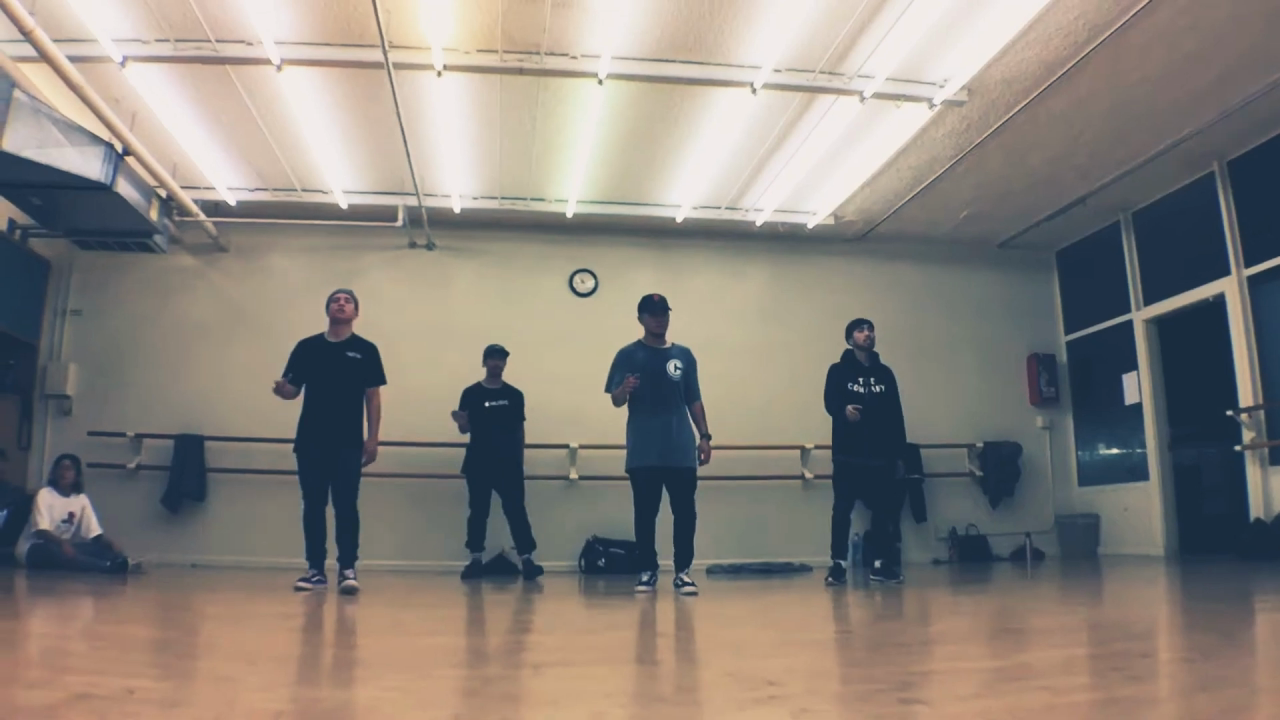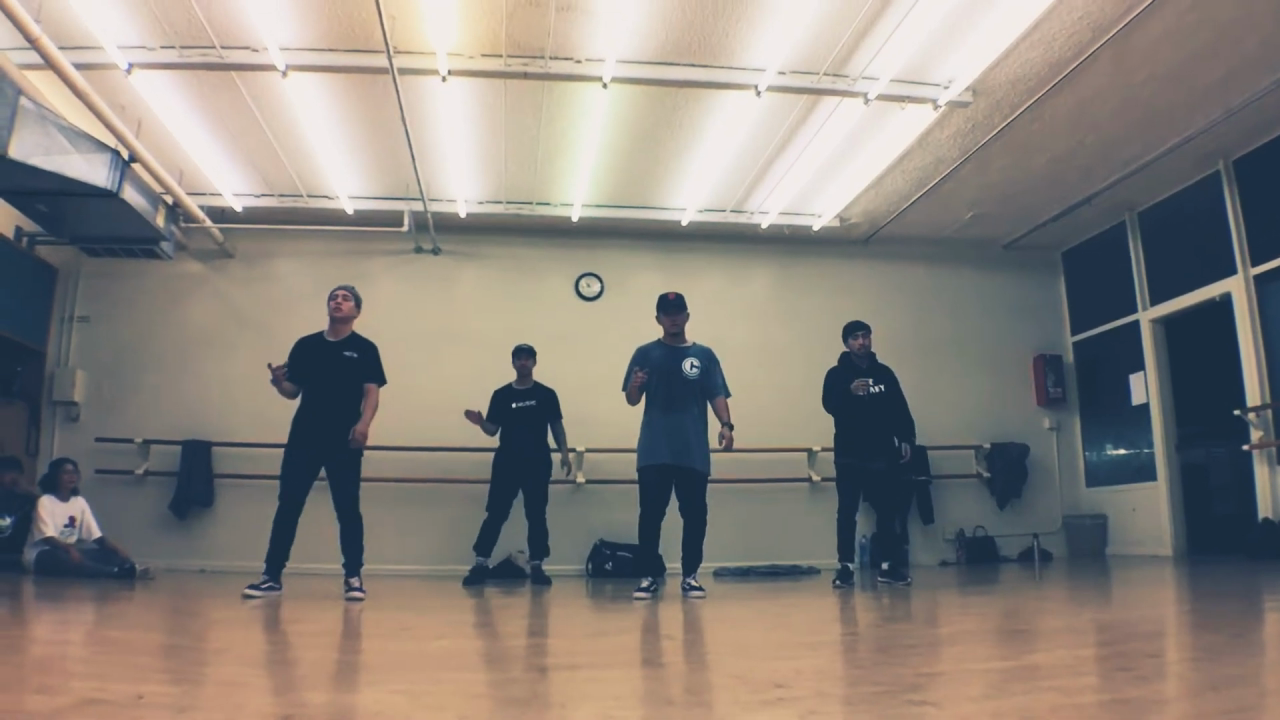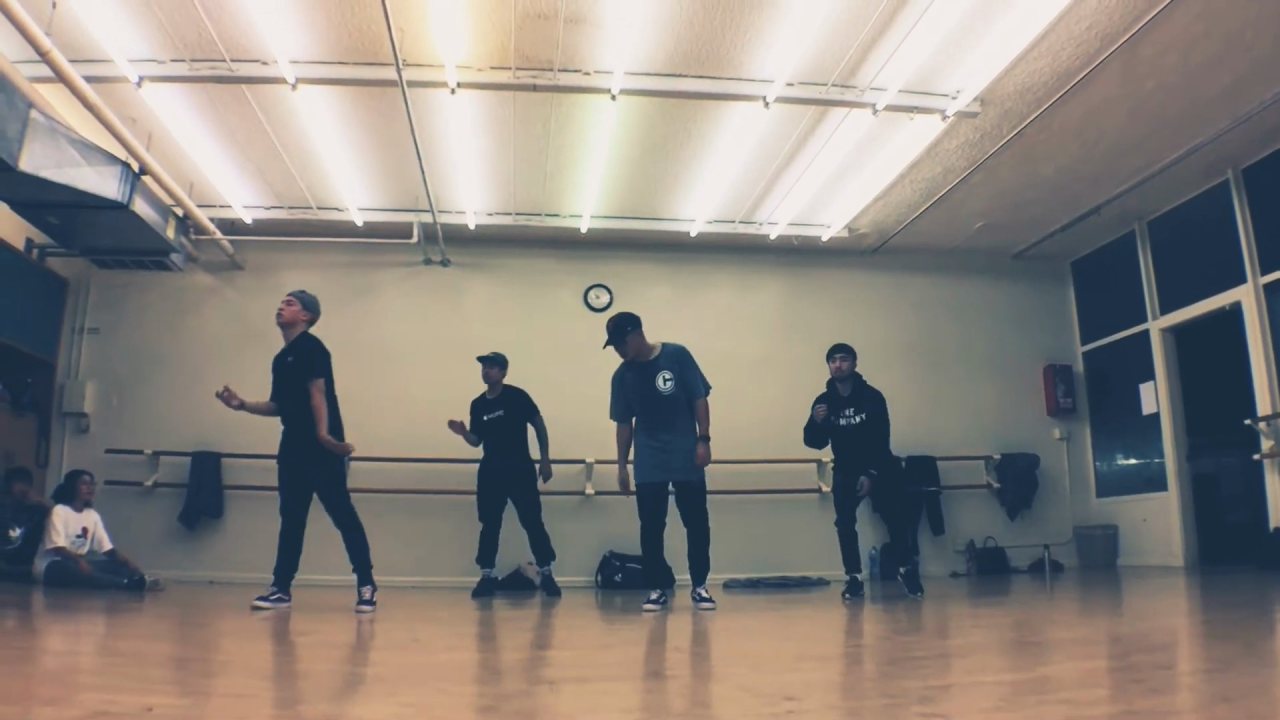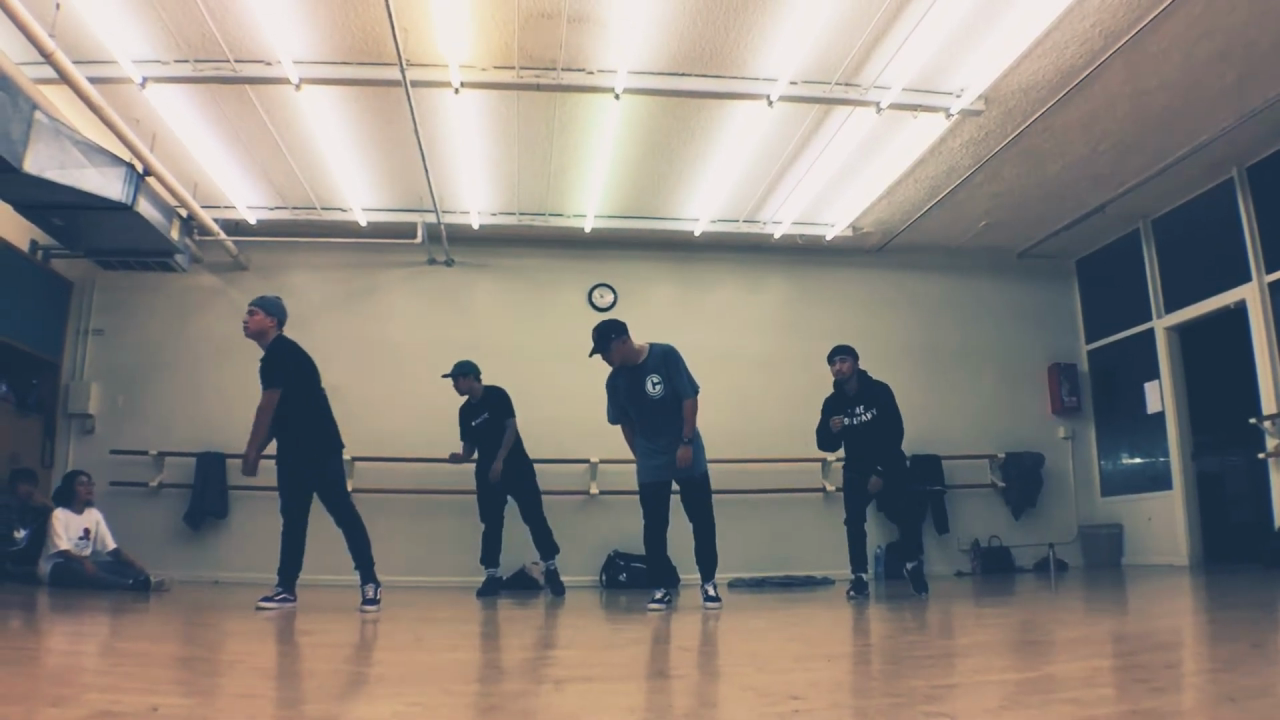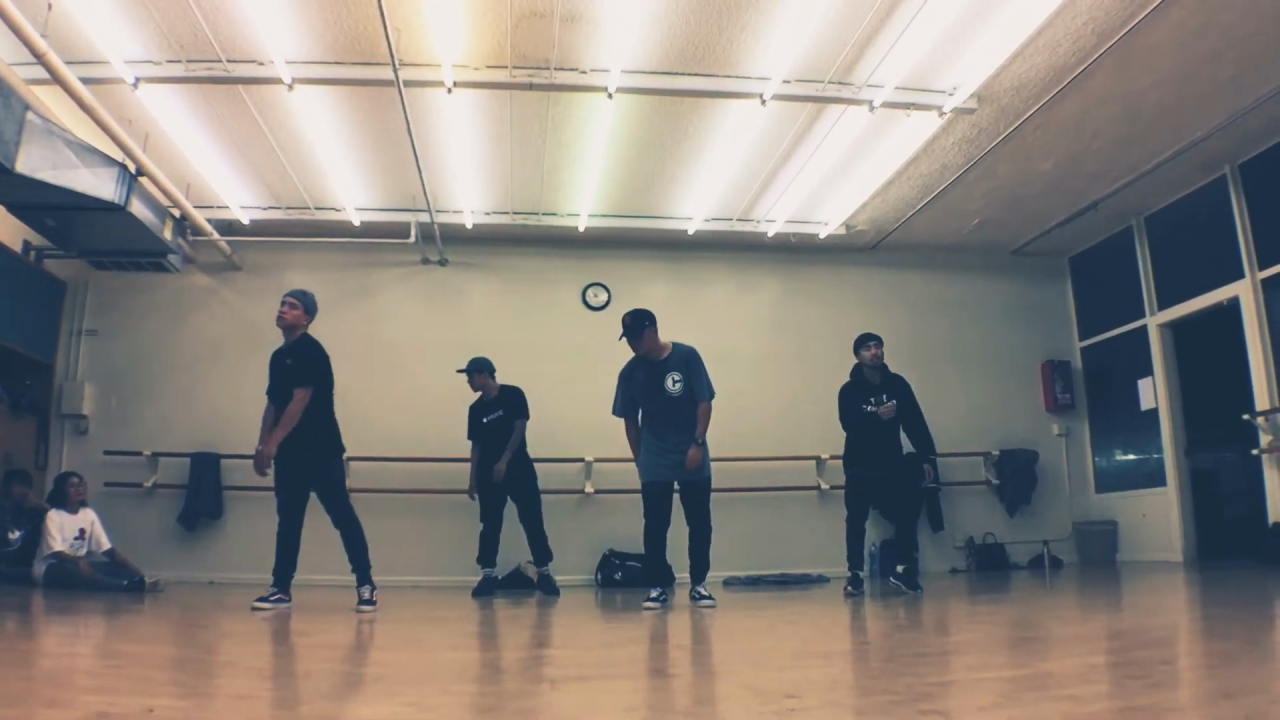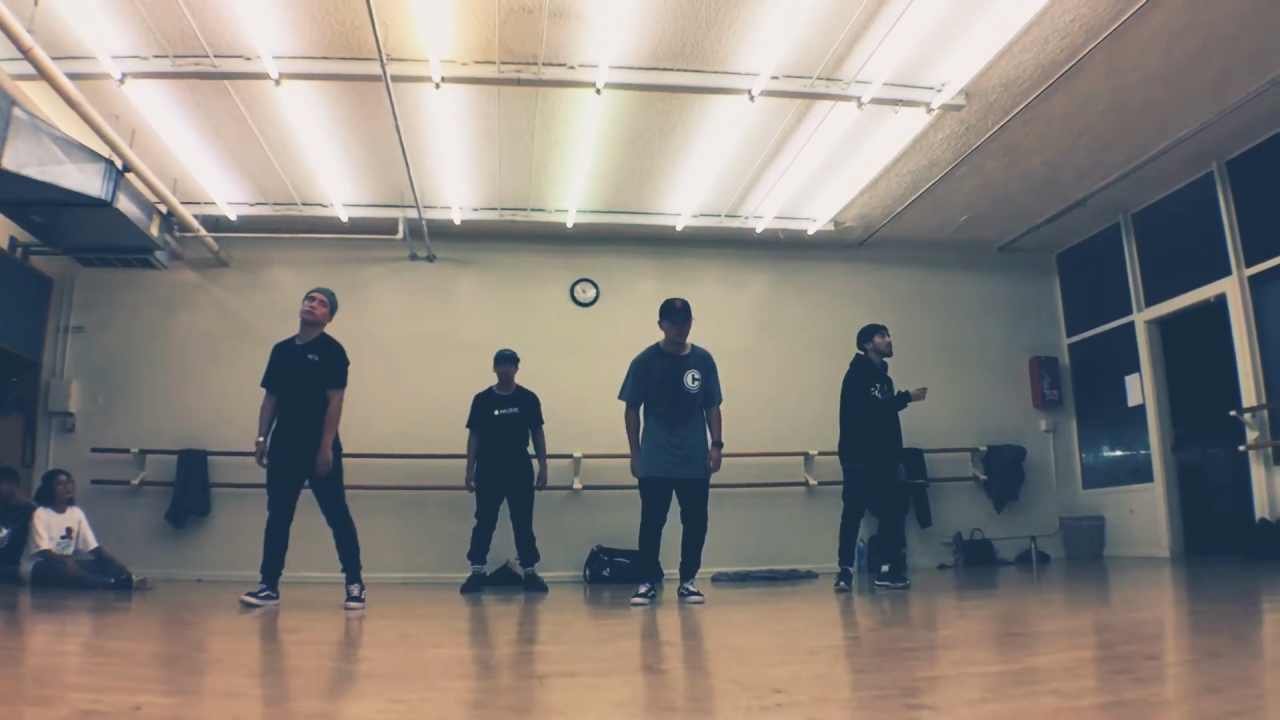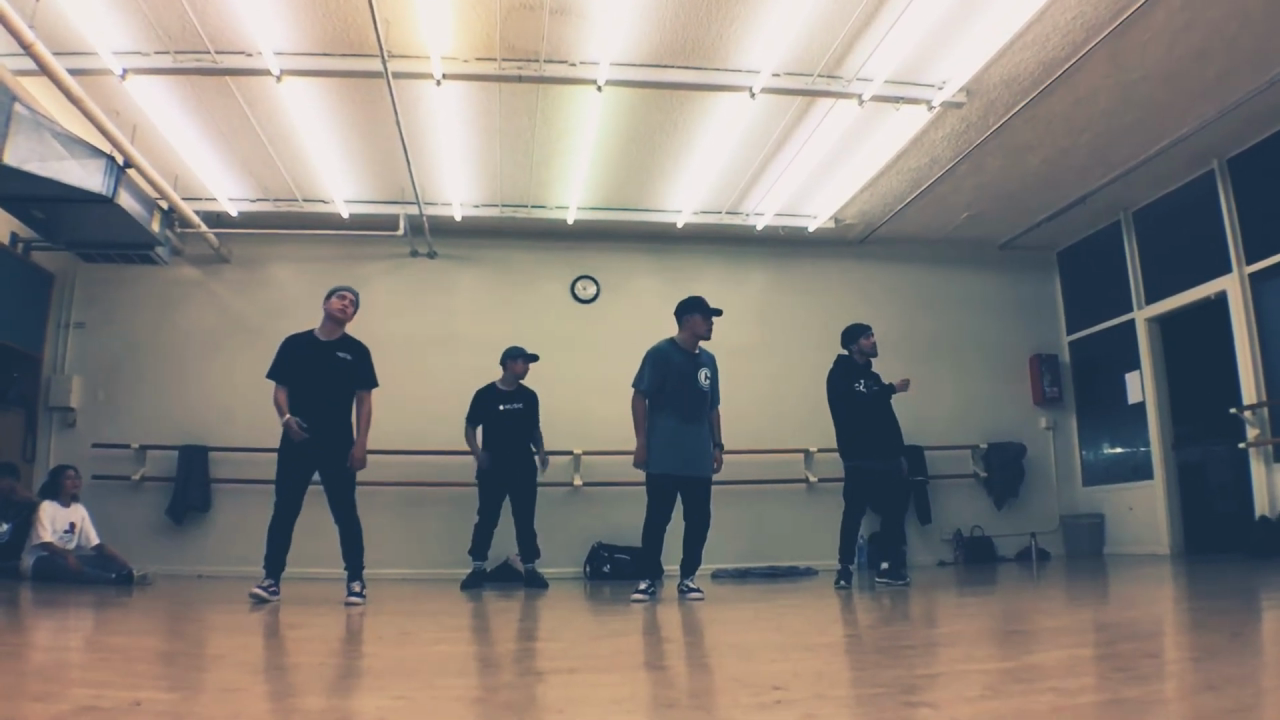
dt=0.7s
person 1, frame 1
left shoulder: (366, 350)
right shoulder: (306, 347)
left elbow: (373, 398)
right elbow: (294, 389)
left wrist: (372, 438)
right wrist: (282, 389)
left hip: (348, 441)
right hip: (310, 439)
left knee: (345, 503)
right knee: (313, 504)
left ankle: (347, 569)
right ankle: (316, 569)
person 1, frame 2
left shoulder: (365, 349)
right shoulder: (305, 346)
left elbow: (371, 393)
right elbow: (293, 392)
left wrist: (364, 424)
right wrist: (278, 382)
left hip: (343, 443)
right hip: (303, 439)
left knee: (348, 510)
right knee: (287, 506)
left ankle: (353, 576)
right ankle: (272, 575)
person 1, frame 3
left shoulder: (310, 347)
right shoulder: (281, 358)
left elbow: (317, 392)
left wrist: (324, 433)
right wrist: (242, 404)
left hip: (322, 449)
right hip: (294, 449)
left knee: (343, 515)
right knee: (291, 518)
left ankle: (366, 585)
right ankle: (281, 588)
person 1, frame 4
left shoulder: (283, 353)
right shoulder: (274, 357)
left elbow: (268, 409)
left wrist: (252, 452)
right wrist: (258, 451)
left hip: (320, 447)
right hip: (293, 450)
left knee: (344, 513)
right knee: (293, 519)
left ankle: (370, 583)
right ankle: (286, 588)
person 1, frame 5
left shoulder: (310, 351)
right shoulder: (278, 356)
left elbow: (300, 401)
right elbow: (273, 404)
left wrist: (274, 443)
right wrist: (262, 445)
left hip: (321, 449)
right hip: (289, 451)
left knee: (342, 516)
right knee: (288, 520)
left ankle: (366, 585)
right ankle: (281, 588)
person 1, frame 6
left shoulder: (331, 350)
right shoulder: (280, 350)
left elbow: (335, 401)
right elbow: (271, 398)
left wrist: (326, 446)
right wrist: (262, 438)
left hip: (319, 448)
right hip: (284, 448)
left knee: (337, 515)
right knee: (278, 516)
left ankle: (354, 583)
right ankle: (269, 585)
person 1, frame 7
left shoulder: (357, 351)
right shoulder: (294, 344)
left elbow: (364, 399)
right elbow: (280, 388)
left wrist: (361, 441)
right wrist: (286, 418)
left hip: (338, 445)
right hip: (296, 443)
left knee: (345, 513)
right knee: (284, 510)
left ankle: (356, 580)
right ankle: (271, 579)
person 2, frame 1
left shoulder: (684, 355)
right shoulder: (628, 355)
left elbow: (694, 400)
right elbow: (616, 401)
left wrist: (704, 436)
right wrist: (624, 389)
left hip: (681, 449)
right hip: (643, 450)
left knee: (685, 510)
right knee: (645, 511)
left ankle: (682, 572)
right ankle: (648, 570)
person 2, frame 2
left shoulder: (704, 355)
right shoulder: (645, 354)
left elbow: (717, 395)
right elbow: (632, 400)
left wrist: (726, 425)
right wrist: (634, 385)
left hip: (694, 451)
right hip: (654, 450)
left knee: (695, 514)
right knee: (650, 513)
left ankle: (690, 575)
right ankle: (649, 576)
person 2, frame 3
left shoulder: (677, 356)
right shoulder: (622, 376)
left elbow: (700, 398)
right elbow: (624, 423)
left wrist: (703, 440)
right wrist: (622, 465)
left hip: (687, 458)
right hip: (648, 463)
left knee: (697, 523)
right knee: (651, 527)
left ankle: (699, 586)
right ankle: (657, 588)
person 2, frame 4
left shoulder: (665, 355)
right shoulder: (615, 380)
left elbow: (690, 398)
left wrist: (686, 442)
right wrist: (640, 456)
left hip: (686, 453)
right hip: (651, 462)
left knee: (702, 519)
right knee: (654, 526)
left ankle: (708, 582)
right ankle: (662, 588)
person 2, frame 5
left shoulder: (687, 357)
right shoulder: (630, 372)
left elbow: (704, 403)
right elbow: (630, 420)
left wrist: (698, 444)
right wrist: (638, 458)
left hip: (691, 458)
right hip: (654, 461)
left knee: (700, 523)
right knee: (655, 525)
left ankle: (698, 584)
right ankle: (657, 586)
person 2, frame 6
left shoulder: (703, 360)
right shoulder: (645, 361)
left elbow: (712, 407)
right elbow: (632, 409)
left wrist: (716, 445)
right wrist: (635, 452)
left hip: (695, 459)
right hip: (655, 460)
left knee: (696, 522)
right knee: (652, 522)
left ankle: (687, 581)
right ankle: (648, 582)
person 2, frame 7
left shoulder: (708, 360)
right shoulder: (660, 354)
right elbow: (640, 397)
left wrist: (717, 445)
right wrist: (641, 442)
left hip: (699, 457)
right hip: (664, 457)
left knee: (699, 519)
right knee: (657, 517)
left ankle: (687, 578)
right ankle: (649, 578)
person 3, frame 1
left shoulder: (885, 373)
right shoulder: (838, 371)
left elbow: (895, 416)
right elbow: (831, 402)
left wrist: (898, 453)
right wrist: (844, 410)
left hip: (881, 455)
right hip: (847, 455)
left knee: (883, 510)
right knee: (842, 509)
left ankle: (880, 563)
right ankle: (838, 564)
person 3, frame 2
left shoulder: (885, 373)
right shoulder: (837, 374)
left elbow: (900, 409)
right elbow: (829, 405)
left wrist: (906, 438)
right wrist: (849, 392)
left hip: (882, 455)
right hip: (849, 457)
left knee: (888, 510)
right knee: (847, 511)
left ankle: (888, 565)
right ankle: (846, 566)
person 3, frame 3
left shoulder: (872, 397)
right shoulder: (823, 401)
left elbow: (882, 439)
right elbow: (816, 442)
left wrist: (871, 473)
right wrist: (816, 423)
left hip: (880, 471)
right hip: (845, 473)
left knee: (895, 520)
right knee: (844, 523)
left ankle: (907, 570)
right ankle: (854, 578)
person 3, frame 4
left shoulder: (879, 391)
right shoulder: (832, 403)
left elbow: (895, 433)
right elbow: (827, 445)
left wrist: (880, 471)
right wrist: (830, 431)
left hip: (890, 468)
right hip: (856, 471)
left knee: (906, 517)
right knee: (854, 521)
left ankle: (914, 566)
right ankle: (859, 577)
person 3, frame 5
left shoulder: (898, 384)
right shoulder: (850, 390)
left elbow: (915, 422)
right elbow: (850, 427)
left wrist: (928, 457)
right wrist: (876, 417)
left hip: (893, 463)
right hip: (860, 466)
left knee: (908, 513)
right knee: (856, 519)
left ankle: (902, 570)
right ankle: (855, 574)
person 3, frame 6
left shoulder: (885, 378)
right shoulder: (857, 374)
right elbow: (869, 409)
left wrist: (897, 459)
right wrist: (907, 398)
left hip: (883, 459)
right hip: (858, 459)
left knee: (893, 512)
right knee: (853, 513)
left ankle: (887, 569)
right ankle: (845, 570)
person 3, frame 7
left shoulder: (874, 377)
right shoulder: (840, 374)
left elbow: (888, 416)
right elbow: (855, 407)
left wrist: (898, 450)
right wrist: (891, 390)
left hip: (885, 456)
right hip: (859, 457)
left knee: (895, 509)
right knee: (854, 511)
left ankle: (888, 566)
right ankle: (845, 568)
person 4, frame 1
left shoulder: (515, 395)
right shoulder: (471, 393)
left elbow: (519, 429)
right elbow: (464, 429)
left wrist: (520, 461)
right wrist: (461, 422)
left hip: (508, 463)
right hip: (478, 463)
left knee: (516, 510)
right knee: (478, 512)
left ankle: (526, 559)
right ankle: (476, 560)
person 4, frame 2
left shoulder: (547, 394)
right shoulder: (501, 395)
left elbow: (556, 426)
right elbow: (492, 429)
left wrist: (564, 453)
right wrist: (480, 422)
left hip: (537, 463)
right hip: (506, 462)
left knee: (536, 516)
right knee: (495, 514)
left ankle: (536, 565)
right ankle: (480, 563)
person 4, frame 3
left shoulder: (517, 396)
right shoulder: (477, 405)
left elbow: (539, 426)
right elbow: (477, 440)
left wrist: (545, 460)
right wrist: (463, 433)
left hip: (521, 469)
right hip: (490, 472)
left knee: (533, 522)
right knee: (489, 524)
left ankle: (546, 573)
right ankle: (487, 576)
person 4, frame 4
left shoulder: (497, 395)
right shoulder: (465, 411)
left elbow: (511, 428)
right elbow: (470, 445)
left wrist: (500, 460)
right wrist: (462, 457)
left hip: (516, 466)
right hip: (486, 472)
left knee: (535, 517)
right knee: (492, 524)
left ankle: (550, 568)
right ankle: (492, 576)
person 4, frame 5
left shoulder: (513, 395)
right shoulder: (476, 409)
left elbow: (519, 429)
right elbow: (476, 445)
left wrist: (504, 461)
right wrist: (473, 479)
left hip: (519, 468)
right hip: (489, 473)
left knee: (533, 521)
right knee: (490, 525)
left ankle: (544, 573)
right ankle: (488, 575)
person 4, frame 6
left shoulder: (528, 399)
right shoulder: (482, 399)
left elbow: (537, 433)
right elbow: (474, 436)
left wrist: (543, 467)
right wrist: (469, 470)
left hip: (520, 469)
right hip: (488, 470)
left knee: (523, 523)
right knee: (484, 522)
left ankle: (529, 572)
right ankle: (477, 572)
person 4, frame 7
left shoulder: (529, 396)
right shoulder: (485, 394)
left elbow: (534, 430)
right elbow: (470, 429)
left wrist: (541, 451)
right wrist: (477, 452)
left hip: (523, 467)
right hip: (492, 467)
left knee: (525, 519)
right knee: (487, 518)
left ankle: (529, 568)
right ankle: (478, 568)
